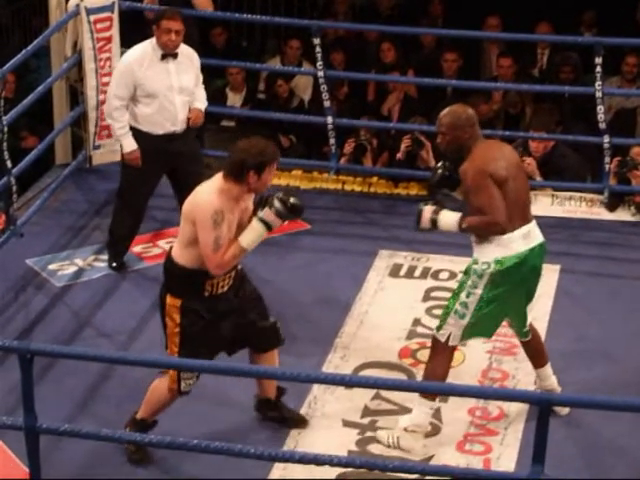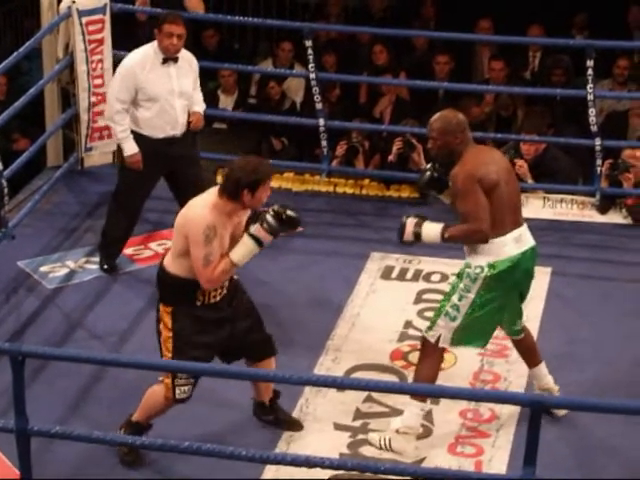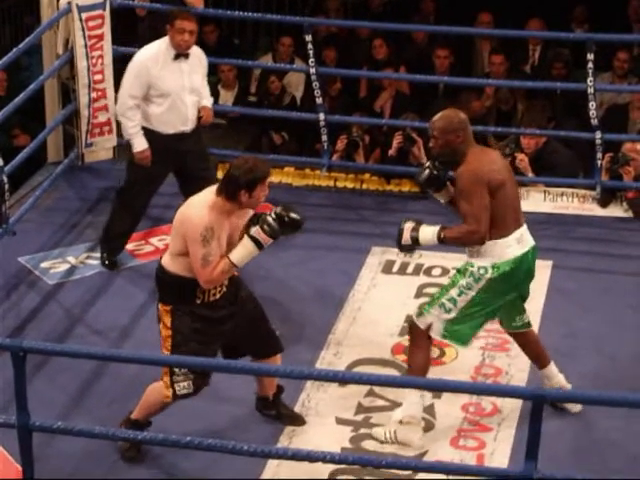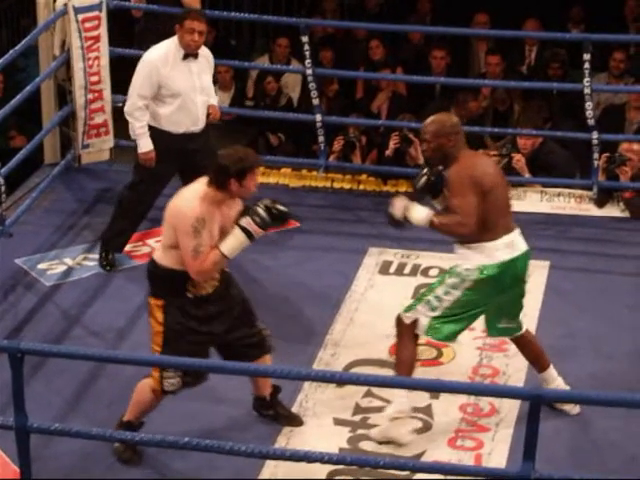
dt=0.3s
person 1, frame 1
left shoulder: (473, 166)
right shoulder: (503, 150)
left elbow: (497, 222)
left wrist: (445, 219)
right wrist: (457, 188)
left hip: (499, 261)
right hip: (531, 247)
left knee: (444, 339)
right knee: (519, 322)
left ankle: (414, 429)
right ankle: (551, 391)
person 1, frame 2
left shoulder: (464, 171)
right shoulder: (492, 155)
left elbow: (479, 231)
left wrist: (427, 230)
right wrist: (443, 190)
left hip: (492, 264)
right hip: (522, 250)
left knee: (434, 340)
right knee: (512, 323)
left ankle: (405, 431)
right ankle: (549, 391)
person 1, frame 3
left shoulder: (469, 171)
right shoulder: (489, 156)
left elbow: (476, 233)
left wrist: (424, 233)
right wrist: (441, 189)
left hip: (495, 264)
right hip: (521, 251)
left knee: (420, 327)
right knee: (516, 324)
left ankle: (408, 423)
right ankle: (561, 389)
person 1, frame 4
left shoulder: (460, 172)
right shoulder: (482, 161)
left elbow: (465, 228)
left wrist: (415, 211)
right wrist: (437, 196)
left hip: (484, 266)
right hip: (514, 255)
left knee: (408, 324)
right knee: (512, 329)
left ankle: (397, 418)
right ankle: (560, 392)
person 2, frame 1
left shoulder: (242, 190)
right shoulder: (210, 203)
right elbow: (218, 263)
left wrist: (272, 212)
right wrist: (263, 224)
left hip: (229, 279)
right hip: (190, 288)
left knee: (266, 339)
right knee: (181, 375)
left ankle: (269, 403)
right ankle: (137, 425)
person 2, frame 2
left shoulder: (237, 203)
right shoulder: (203, 218)
right elbow: (209, 279)
left wrist: (270, 225)
right wrist: (255, 239)
left hip: (223, 288)
right hip: (184, 297)
left knee: (262, 348)
right knee: (177, 386)
left ankle: (266, 406)
right ankle: (132, 428)
person 2, frame 3
left shoulder: (238, 202)
right shoulder: (201, 218)
left elbow: (237, 238)
right elbow: (208, 278)
left wrist: (273, 223)
right wrist: (256, 239)
left hip: (224, 285)
right hip: (184, 296)
left knee: (267, 345)
right knee: (180, 384)
left ankle: (269, 401)
right ankle: (132, 424)
person 2, frame 4
left shoulder: (228, 194)
right shoulder: (191, 209)
right elbow: (199, 270)
left wrist: (262, 217)
right wrist: (246, 231)
left hip: (215, 282)
right hip: (176, 292)
left knee: (255, 344)
right knee: (167, 378)
left ankle: (266, 401)
right ankle: (126, 427)
person 3, frame 1
left shoulder: (190, 56)
right shoulder: (133, 60)
left elbow: (197, 87)
right elbow: (115, 104)
left wrist: (199, 107)
right wrist: (127, 144)
left hip: (184, 138)
right hip: (146, 142)
right knee: (132, 199)
right ankle: (116, 251)
person 3, frame 2
left shoulder: (189, 61)
right shoulder: (135, 63)
right elbow: (116, 108)
left wrist: (197, 110)
right wrist: (129, 147)
left hip: (181, 142)
right hip: (145, 145)
left knee: (196, 195)
right knee: (127, 202)
right ankle: (108, 253)
person 3, frame 3
left shoulder: (199, 56)
right shoulder: (146, 58)
right elbow: (127, 104)
left wrist: (206, 104)
right wrist: (138, 143)
left hip: (190, 137)
right hip: (155, 140)
left knee: (205, 189)
right knee: (134, 196)
right ankle: (110, 247)
person 3, frame 4
left shoulder: (206, 56)
right shoulder: (156, 59)
right elbow: (135, 104)
left wrist: (212, 103)
right wrist: (144, 144)
left hip: (197, 137)
right hip: (163, 140)
right knee: (140, 195)
right ankle: (110, 245)
